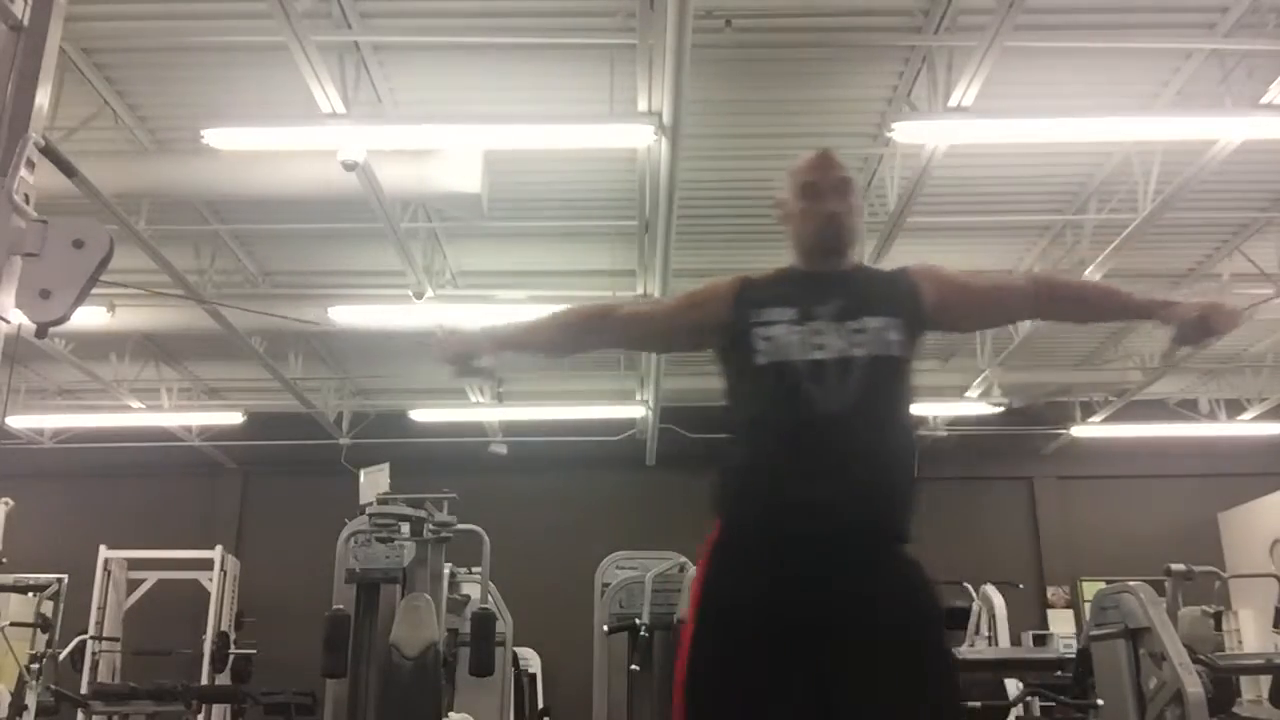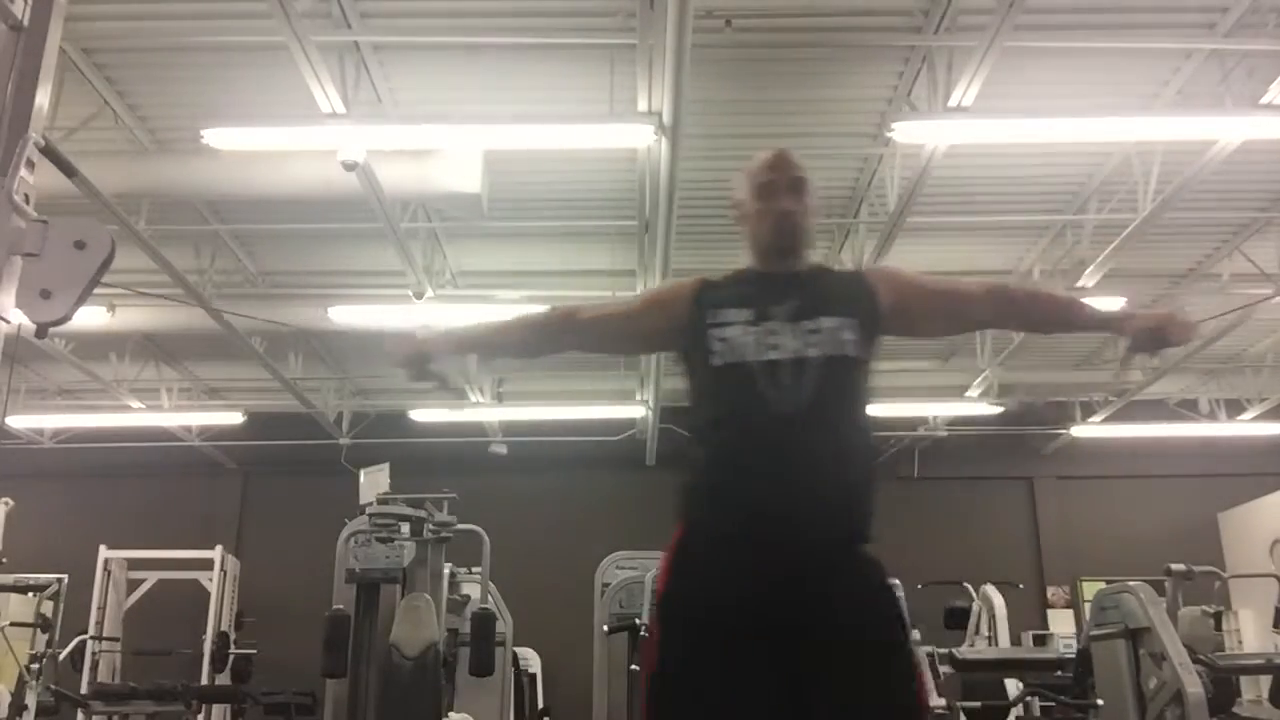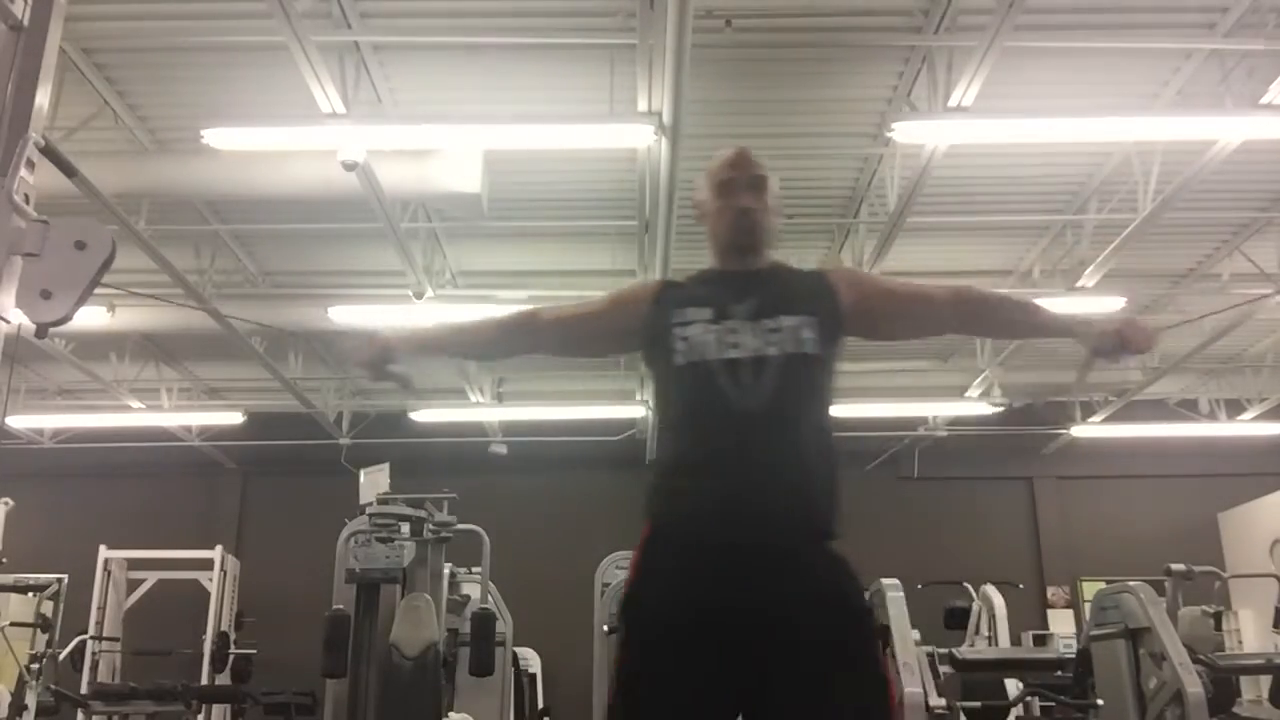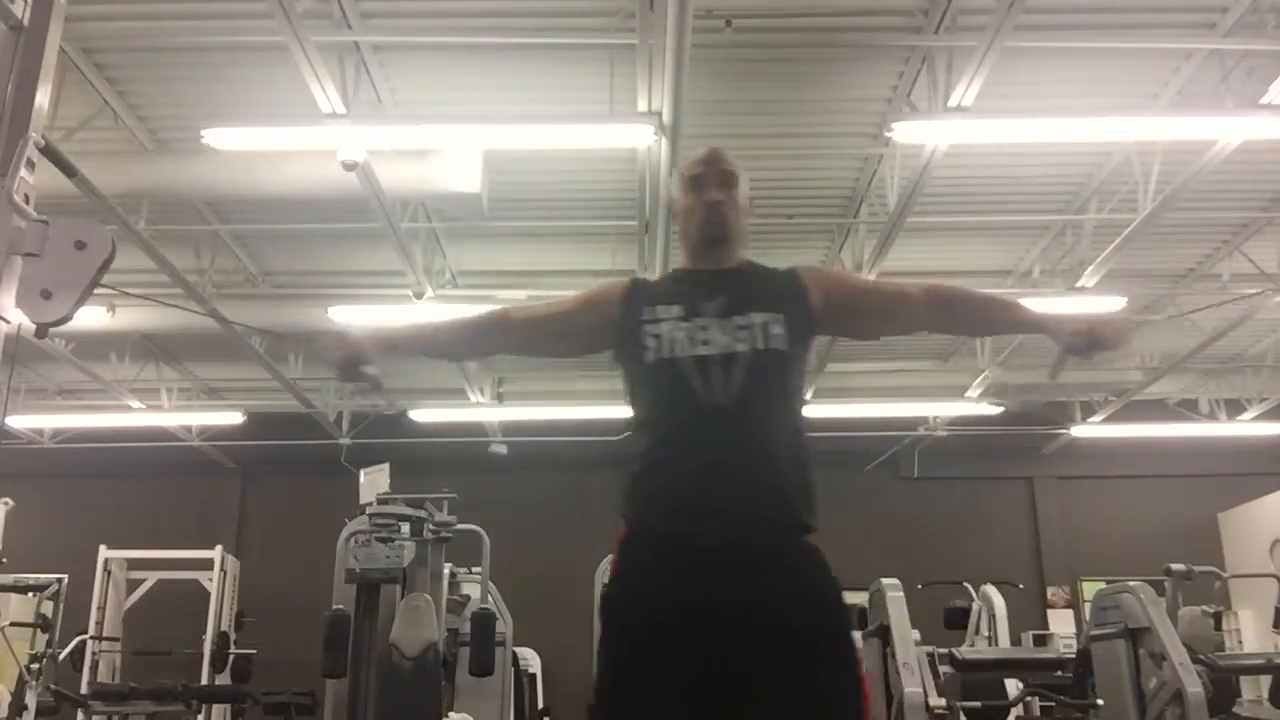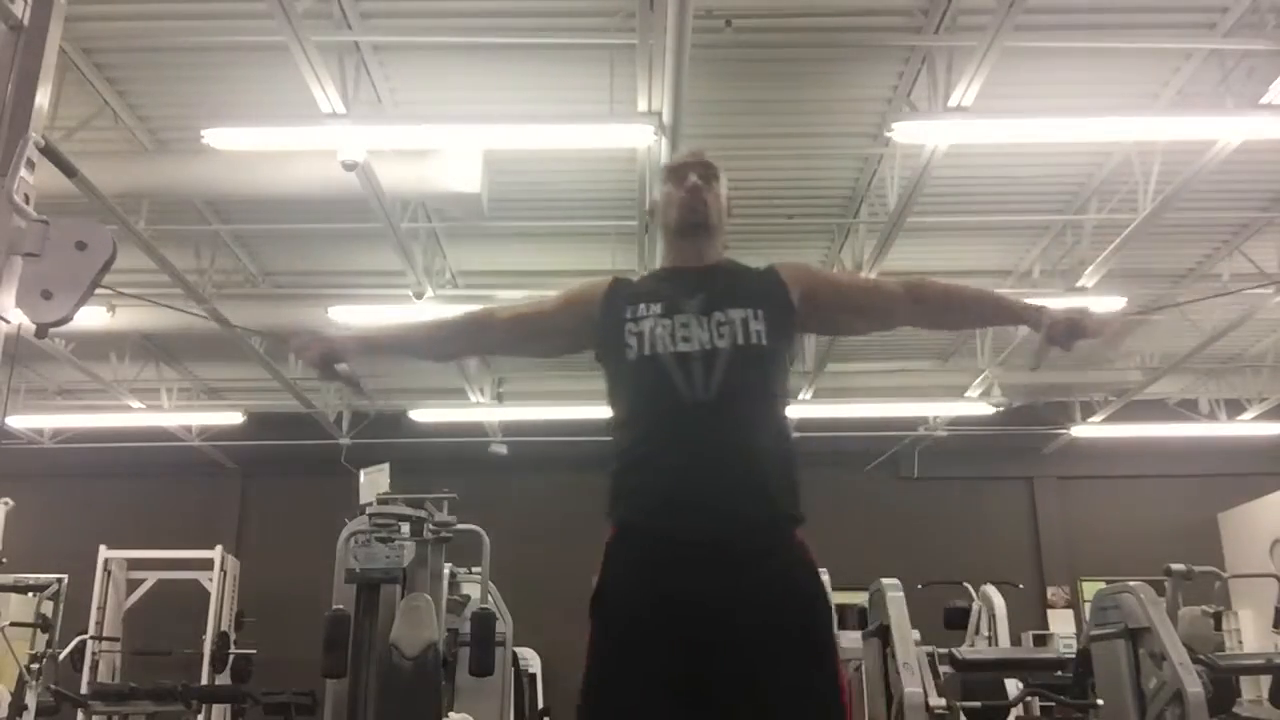
dt=0.1s
person 1, frame 1
left shoulder: (909, 293)
right shoulder: (738, 304)
left elbow: (1034, 292)
right elbow: (614, 321)
left wrist: (1165, 309)
right wrist: (492, 339)
left hip: (873, 566)
right hip: (756, 565)
person 1, frame 2
left shoulder: (865, 295)
right shoulder: (694, 306)
left elbow: (991, 300)
right elbow: (573, 324)
left wrist: (1118, 321)
right wrist: (453, 340)
left hip: (834, 566)
right hip: (721, 565)
person 1, frame 3
left shoulder: (828, 294)
right shoulder: (657, 307)
left elbow: (952, 306)
right elbow: (535, 327)
left wrist: (1083, 327)
right wrist: (414, 342)
left hip: (800, 565)
right hip: (685, 566)
person 1, frame 4
left shoulder: (799, 293)
right shoulder: (629, 306)
left elbow: (926, 304)
right elbow: (509, 326)
left wrist: (1052, 323)
right wrist: (385, 342)
left hip: (779, 563)
right hip: (665, 563)
person 1, frame 5
left shoulder: (782, 290)
right shoulder: (610, 305)
left elbow: (906, 297)
right elbow: (488, 327)
left wrist: (1034, 313)
right wrist: (361, 341)
left hip: (763, 559)
right hip: (649, 561)
